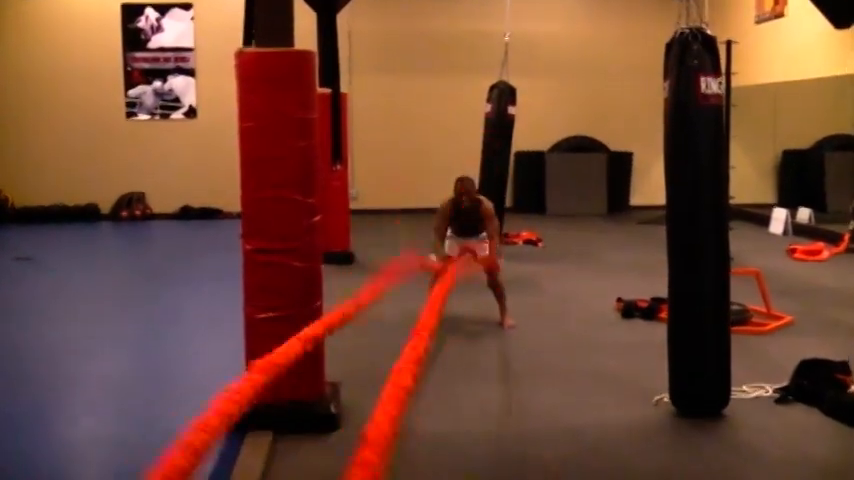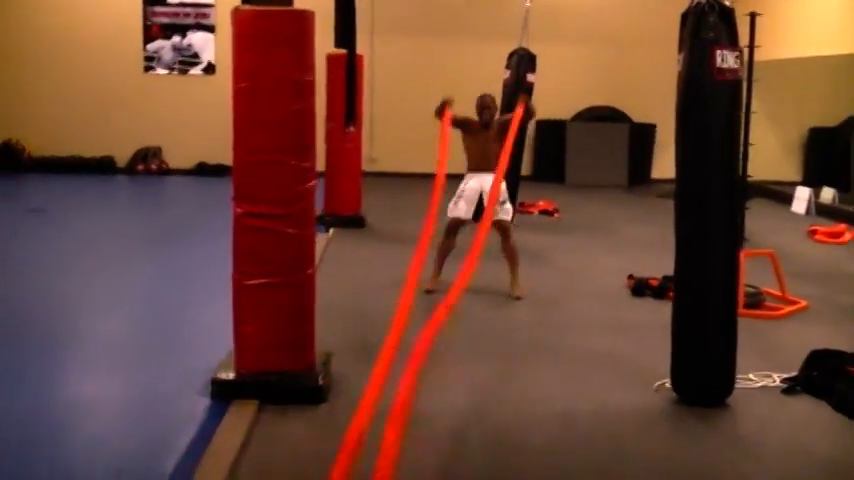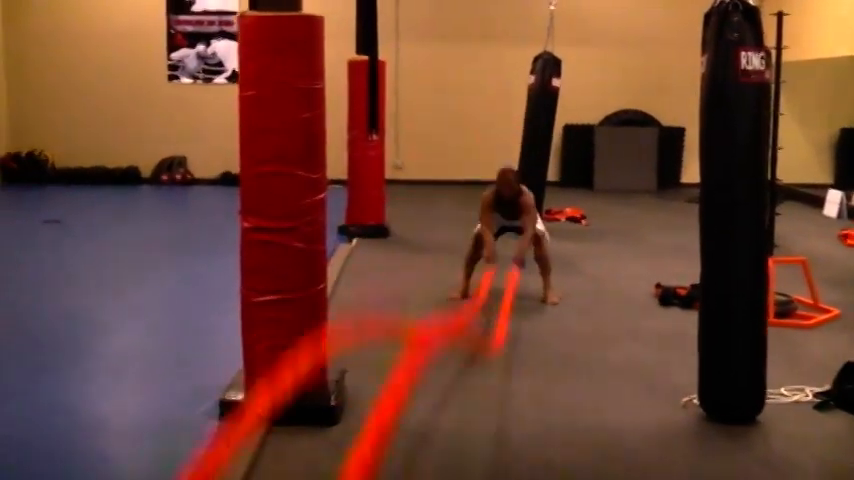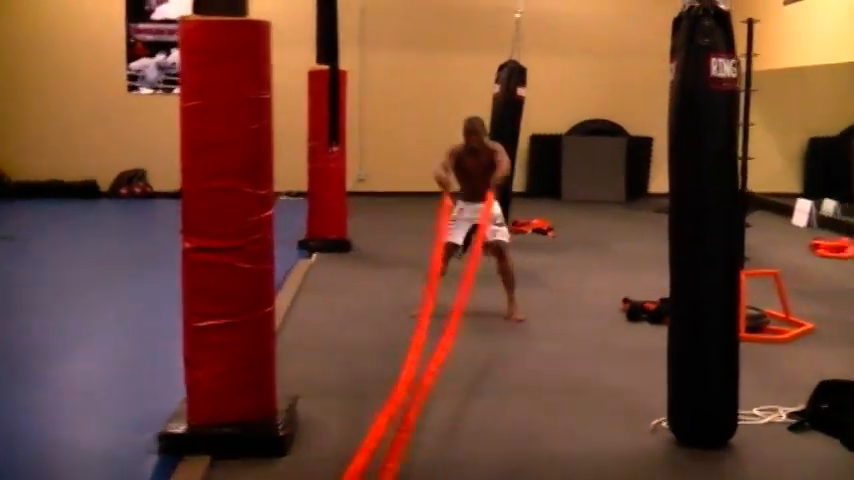
dt=0.4s
person 1, frame 1
left shoulder: (486, 208)
right shoulder: (447, 208)
left elbow: (494, 238)
right elbow: (439, 237)
left wrist: (493, 258)
right wrist: (440, 255)
left hip: (479, 238)
right hip: (455, 237)
left knee: (492, 269)
left ankle: (504, 315)
person 1, frame 2
left shoulder: (504, 125)
right shoulder: (467, 125)
left elbow: (529, 114)
right elbow: (442, 117)
left wrist: (525, 104)
right wrist: (444, 107)
left hip: (494, 183)
right hip: (470, 183)
left knee: (505, 229)
right knee: (452, 226)
left ankle: (514, 282)
right ankle: (435, 276)
person 1, frame 3
left shoulder: (526, 198)
right shoulder: (489, 197)
left elbow: (529, 231)
right elbow: (486, 227)
left wrist: (522, 252)
right wrist: (488, 248)
left hip: (522, 218)
right hip: (499, 217)
left knee: (539, 237)
right knee: (478, 238)
left ankle: (547, 289)
right ankle: (465, 286)
person 1, frame 4
left shoulder: (494, 150)
right shoulder: (456, 152)
left elbow: (505, 165)
right elbow: (442, 169)
left wrist: (497, 179)
right wrist: (444, 180)
left hip: (489, 206)
right hip: (464, 207)
left knee: (501, 251)
right knee: (445, 249)
left ankle: (512, 304)
